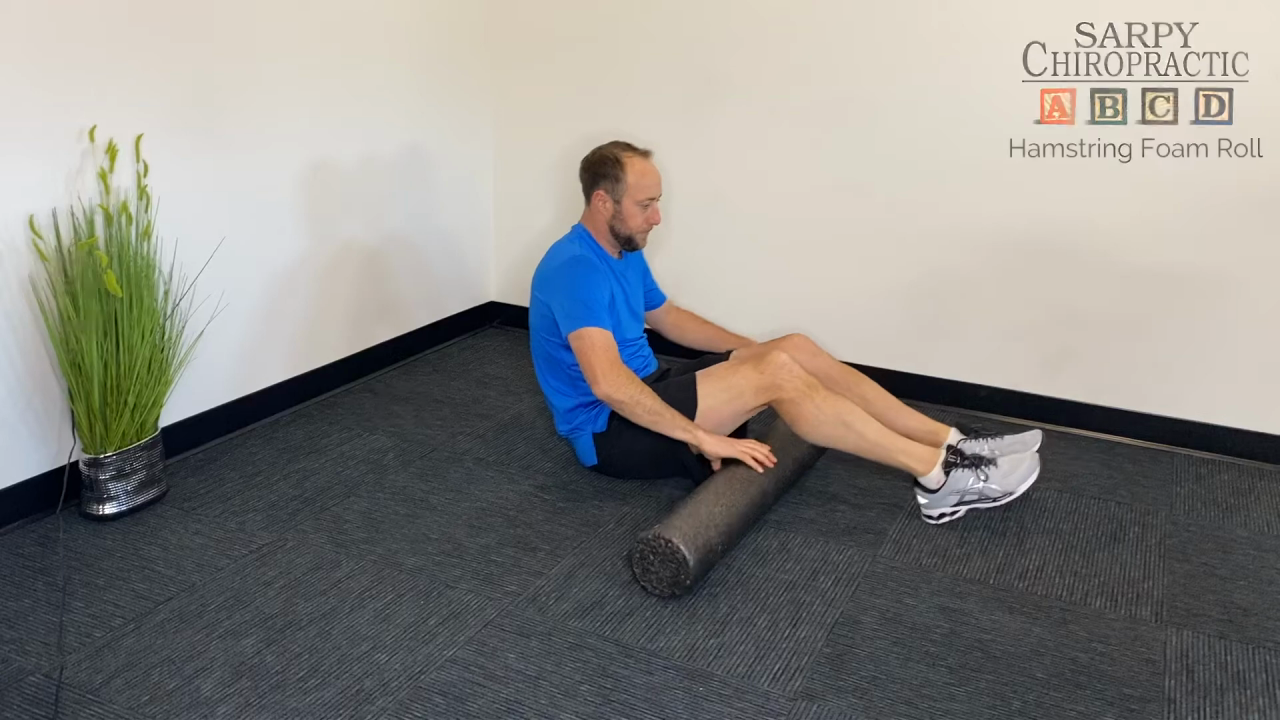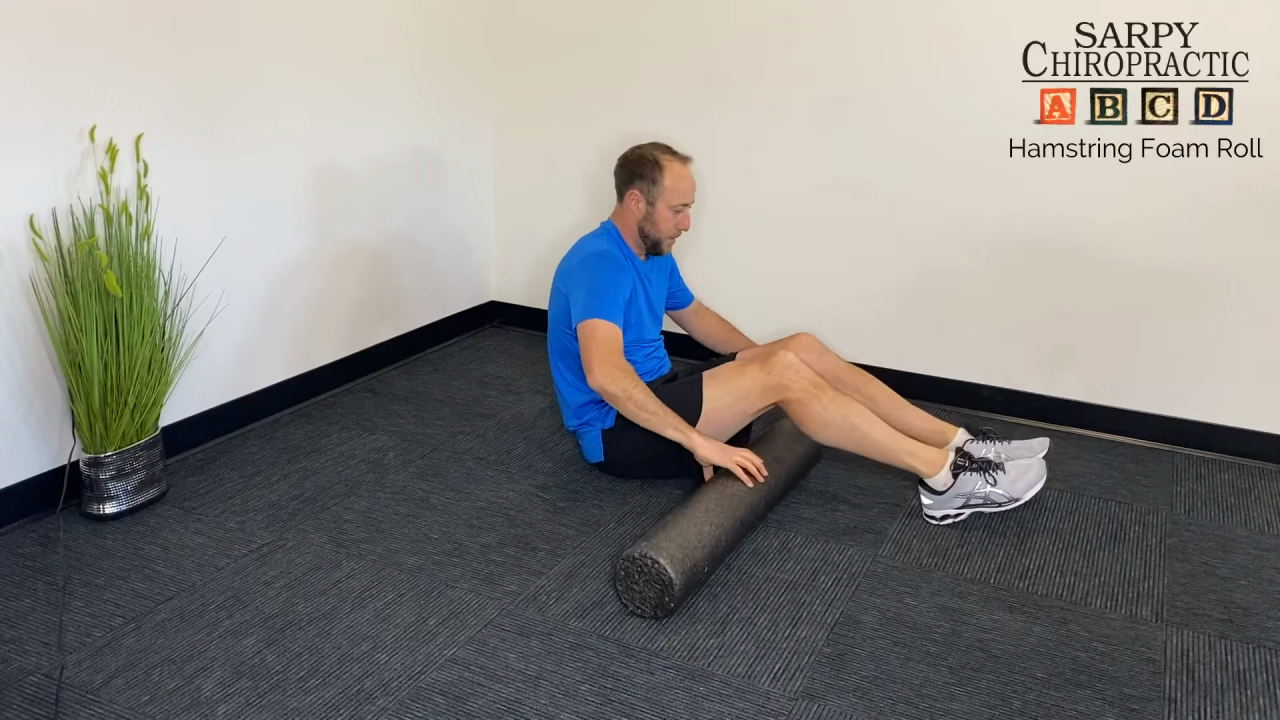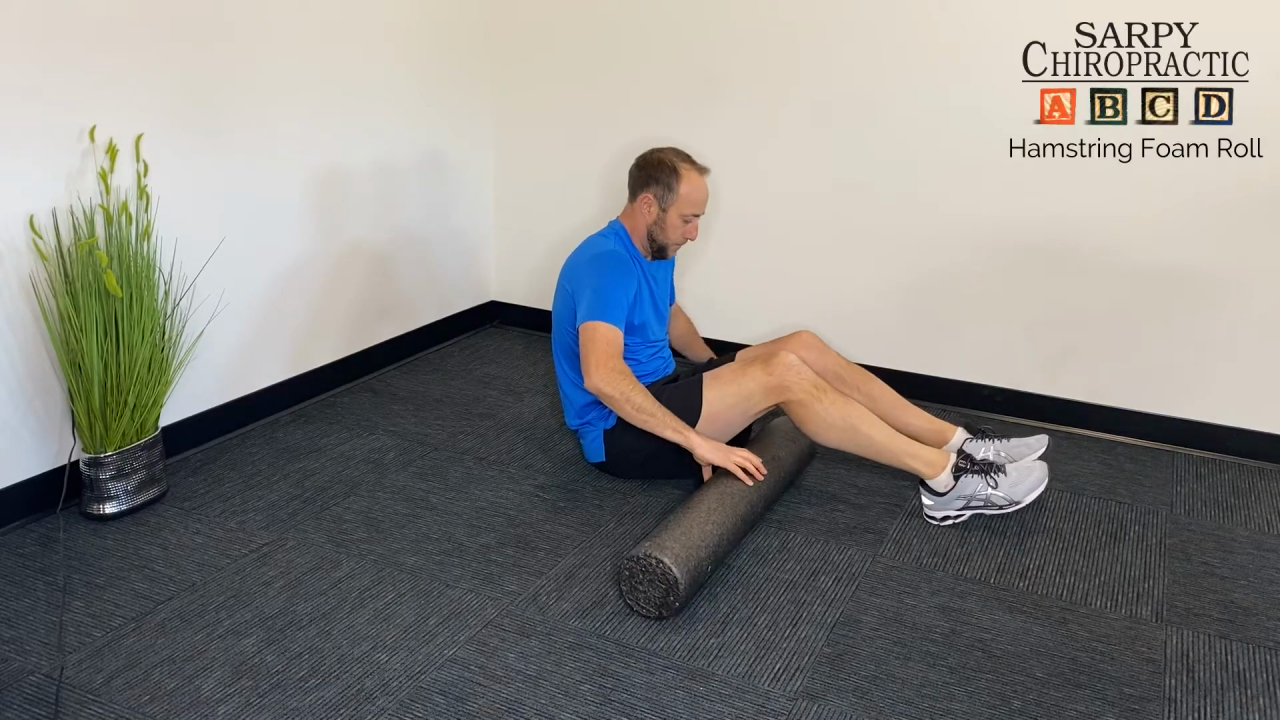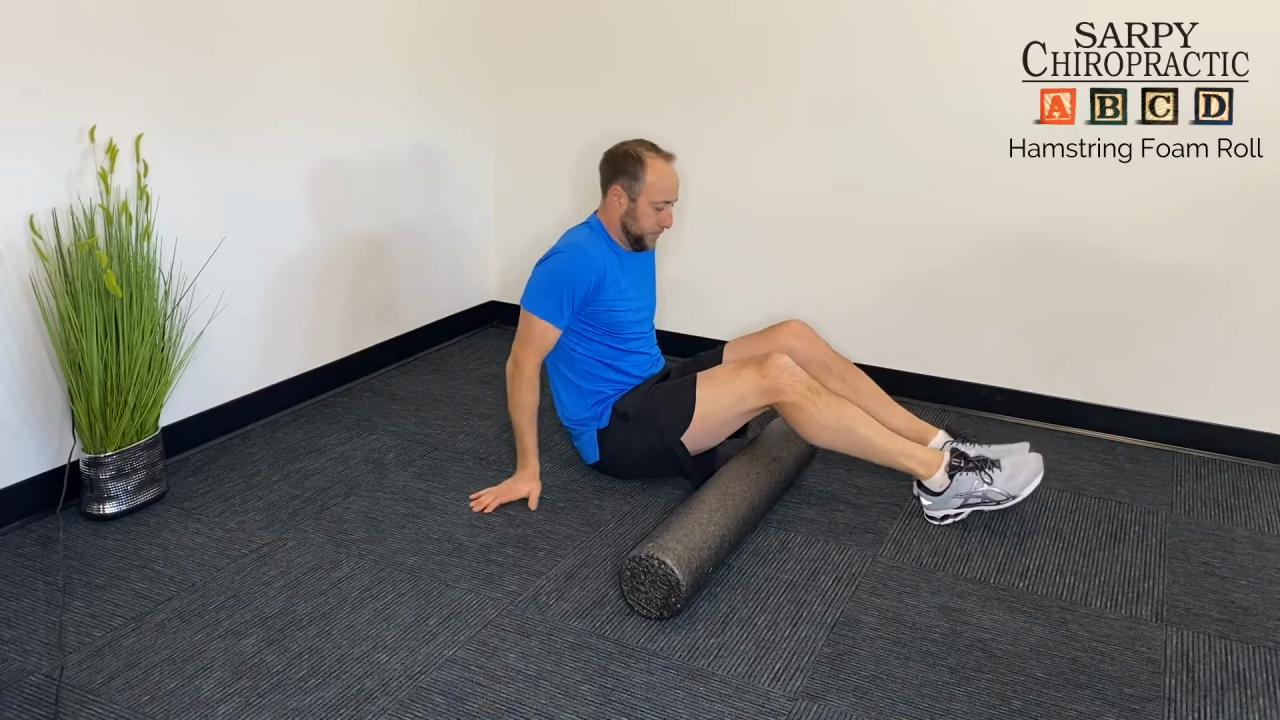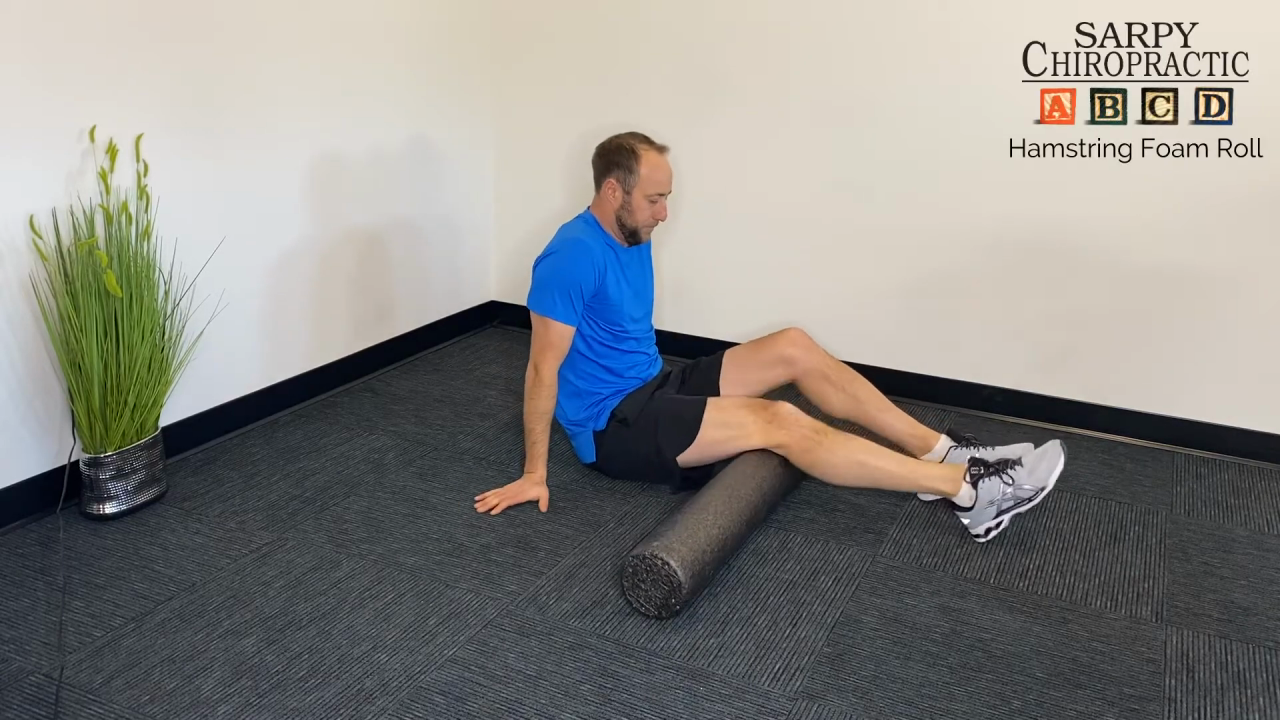
dt=0.7s
person 1, frame 1
left shoulder: (625, 255)
right shoulder: (574, 268)
left elbow: (668, 317)
right elbow: (608, 382)
left wrist: (753, 348)
right wrist: (705, 440)
left hip: (646, 396)
right hip: (612, 434)
left knee: (795, 350)
right knee: (775, 373)
left ankle: (952, 445)
right ankle: (938, 476)
person 1, frame 2
left shoulder: (654, 255)
right shoulder: (598, 264)
left elbow: (696, 316)
right elbow: (605, 374)
left wrist: (761, 357)
right wrist: (699, 442)
left hip: (656, 396)
right hip: (618, 433)
left knee: (800, 349)
right knee: (782, 371)
left ankle: (959, 445)
right ankle: (946, 477)
person 1, frame 3
left shoulder: (654, 251)
right shoulder: (606, 262)
right elbow: (601, 376)
left wrist: (729, 375)
right wrist: (698, 442)
left hip: (657, 394)
right hip: (620, 434)
left knee: (802, 346)
right knee: (783, 372)
left ankle: (956, 444)
right ankle: (946, 478)
person 1, frame 4
left shoulder: (635, 245)
right shoulder: (576, 259)
right elbow: (523, 362)
right wrist: (527, 468)
left hip: (650, 391)
right hip: (615, 431)
left knee: (795, 337)
right knee: (776, 374)
left ankle: (943, 448)
right ankle: (940, 477)
person 1, frame 5
left shoulder: (632, 237)
right shoulder: (572, 256)
right elbow: (543, 369)
right wrist: (534, 473)
left hip: (651, 387)
right hip: (612, 428)
left knee: (792, 346)
right knee: (779, 422)
left ankle: (941, 453)
right ankle: (969, 491)
